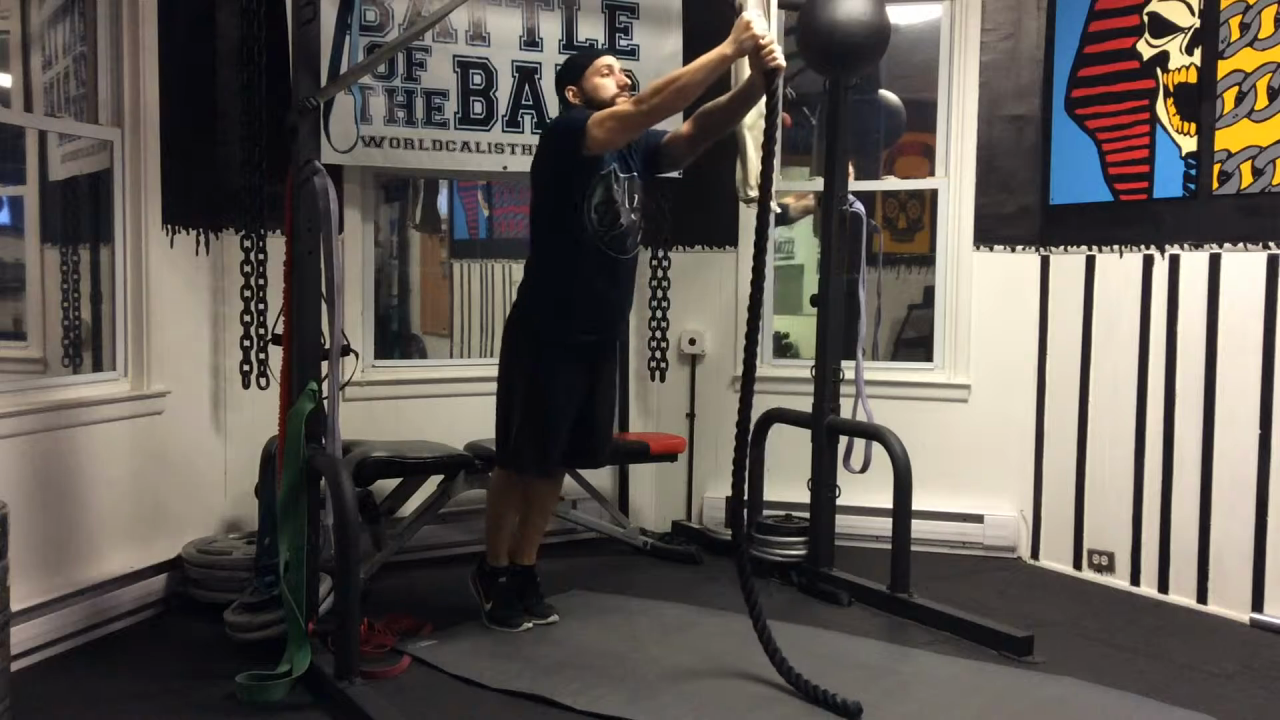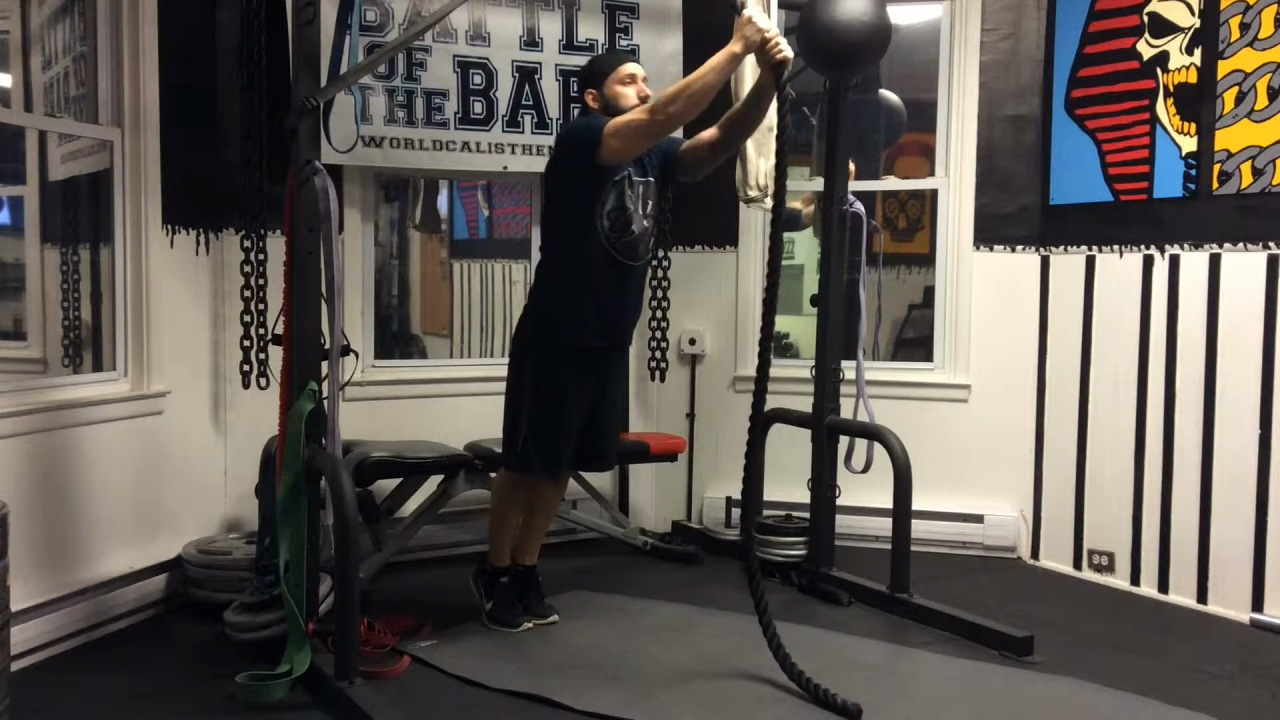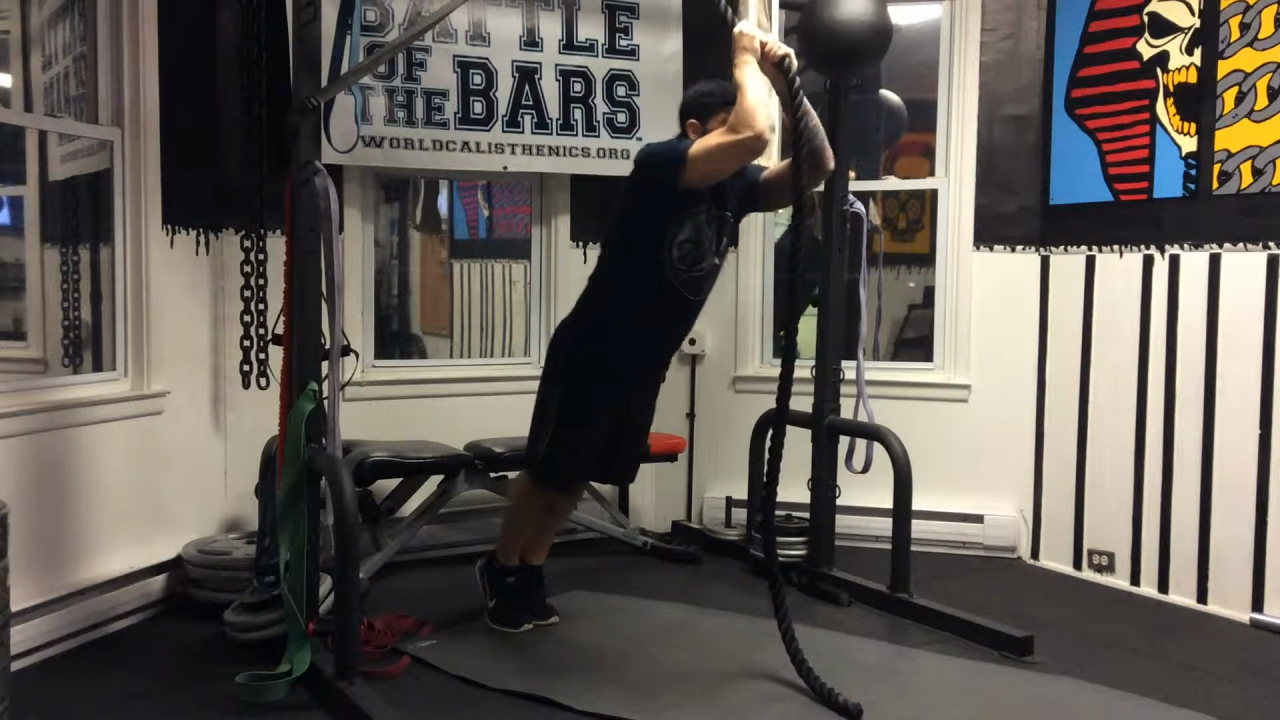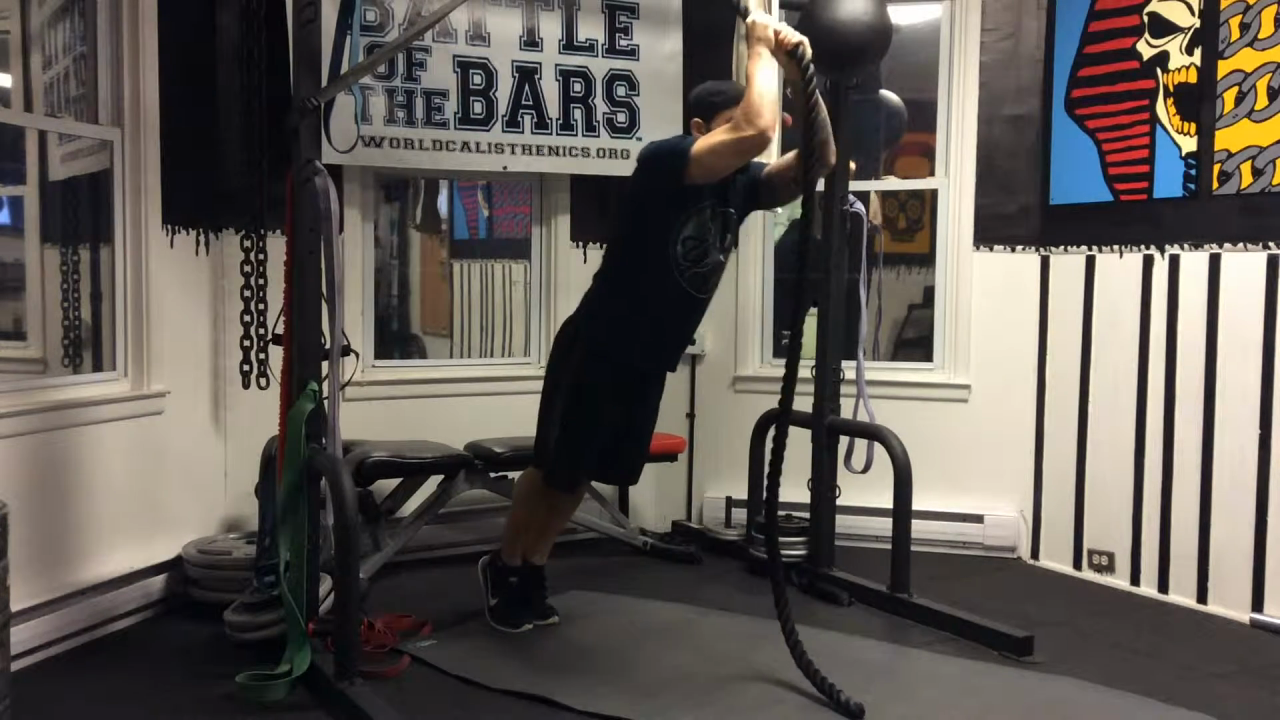
dt=0.7s
person 1, frame 1
left shoulder: (637, 149)
right shoulder: (564, 137)
left elbow: (699, 128)
right elbow: (649, 107)
left wrist: (756, 79)
right wrist: (729, 48)
left hip: (600, 336)
right hip: (546, 335)
left knee: (555, 462)
right knee: (521, 460)
left ankle: (523, 571)
right ankle: (493, 573)
person 1, frame 2
left shoulder: (654, 156)
right shoulder: (579, 141)
left elbow: (722, 138)
right elbow: (664, 116)
left wrist: (768, 78)
right wrist: (735, 47)
left hip: (609, 341)
right hip: (556, 338)
left knee: (559, 465)
right knee: (527, 463)
left ankle: (524, 572)
right ankle: (494, 573)
person 1, frame 3
left shoulder: (738, 187)
right shoulder: (659, 164)
left elbow: (817, 166)
right elbow: (752, 136)
left wrist: (783, 81)
right wrist: (744, 61)
left hip: (644, 364)
right hip: (591, 353)
left knee: (578, 476)
right knee: (549, 471)
left ankle: (530, 572)
right ankle: (502, 571)
person 1, frame 4
left shoulder: (742, 184)
right shoulder: (663, 162)
left elbow: (819, 159)
right elbow: (756, 132)
left wrist: (797, 72)
right wrist: (759, 50)
left hip: (650, 363)
right hip: (596, 352)
left knee: (584, 476)
right knee: (557, 470)
left ankle: (532, 573)
right ankle: (505, 569)
